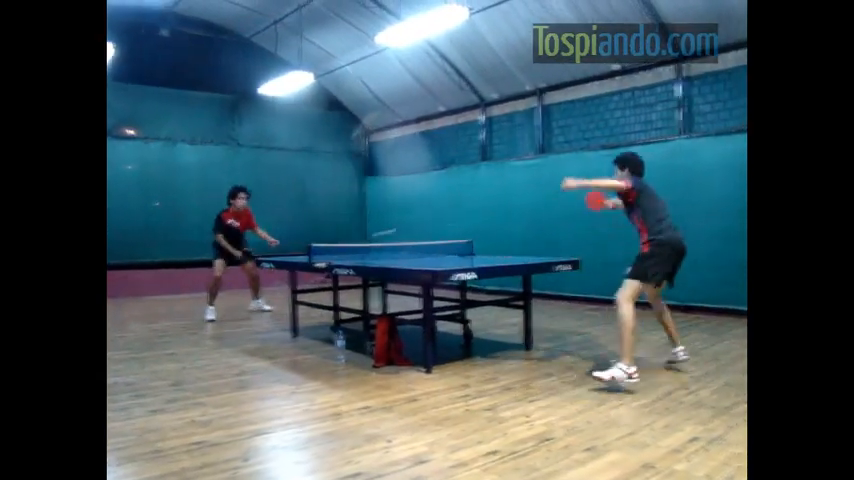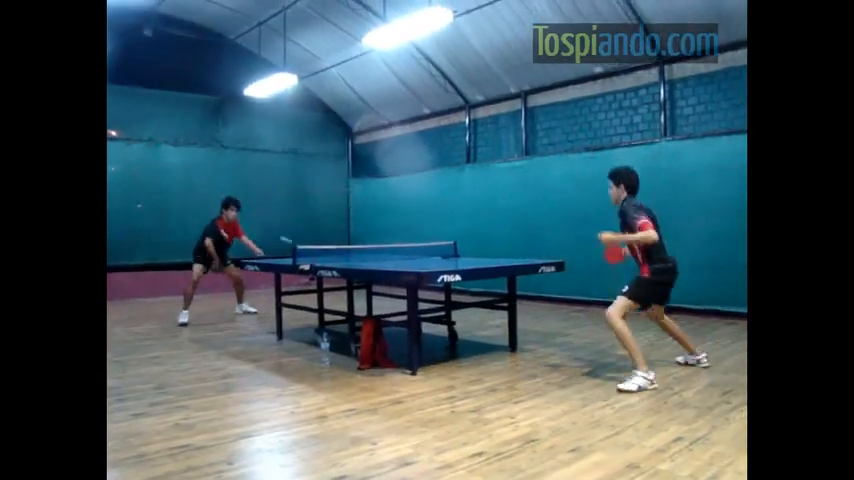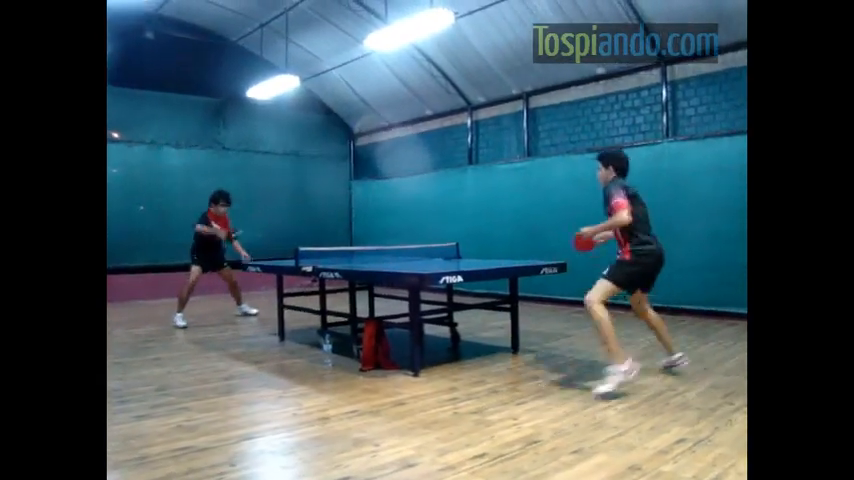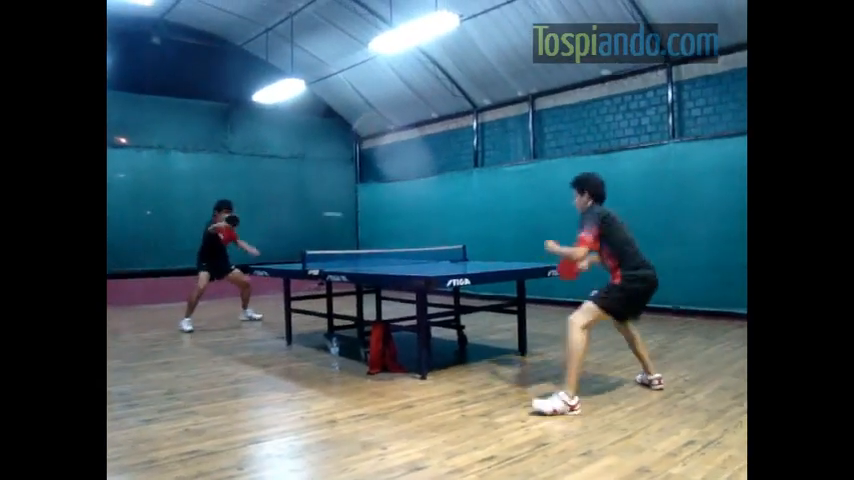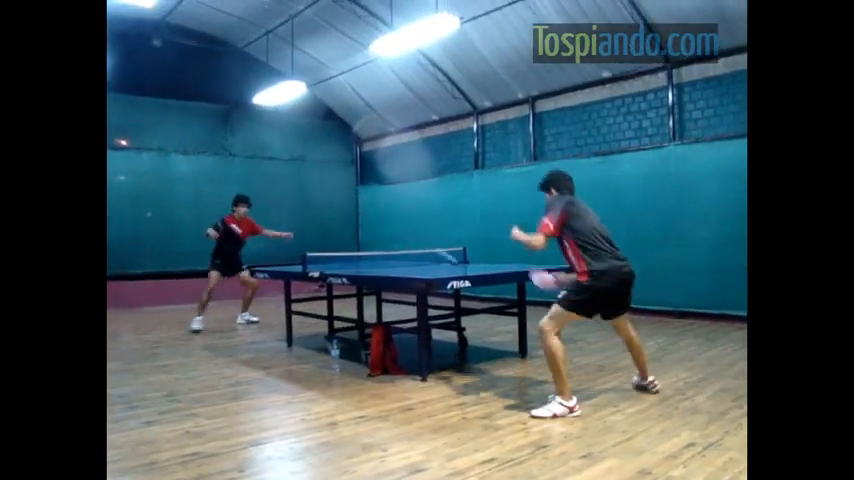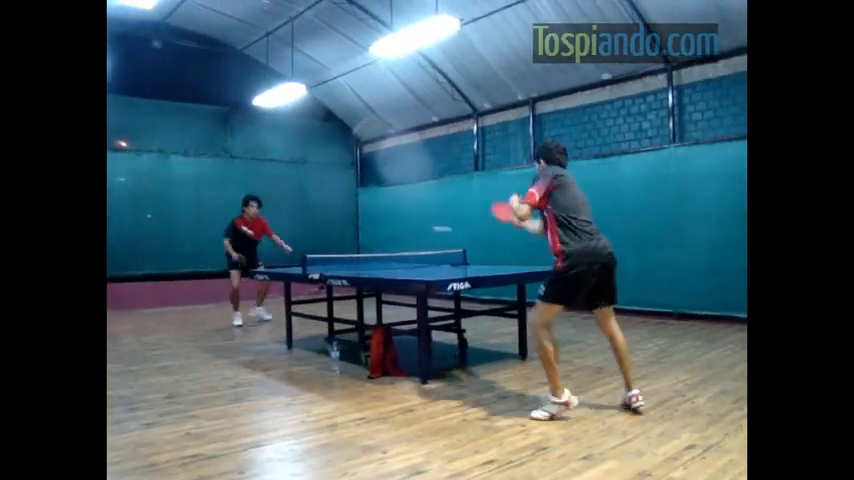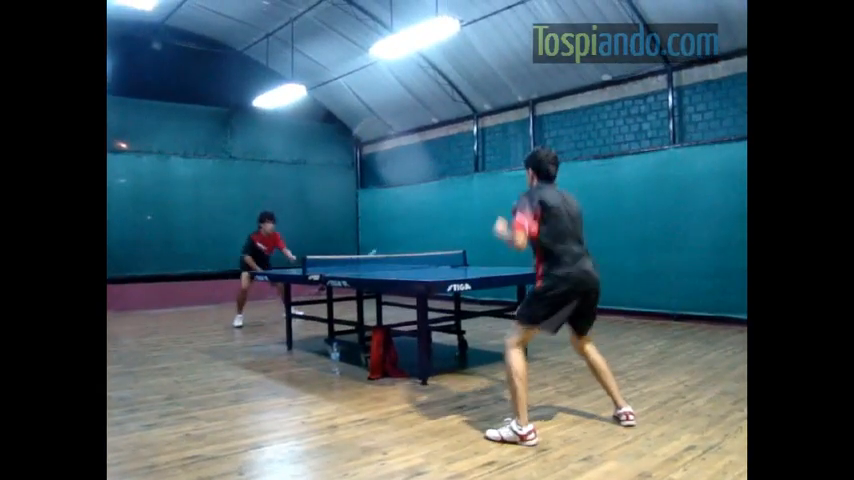
dt=0.2s
person 1, frame 1
left shoulder: (633, 184)
right shoulder: (642, 191)
left elbow: (616, 184)
right elbow: (620, 203)
left wrist: (578, 183)
right wrist: (607, 202)
left hip: (659, 245)
right hip: (674, 244)
left knee: (625, 299)
right knee: (654, 297)
left ankle: (626, 367)
right ankle: (677, 348)
person 1, frame 2
left shoulder: (630, 208)
right shoulder: (631, 208)
left elbow: (652, 237)
left wrist: (617, 239)
right wrist: (627, 247)
left hip: (654, 273)
right hip: (664, 270)
left knee: (614, 314)
right knee: (657, 317)
left ankle: (644, 373)
right ankle: (696, 355)
person 1, frame 3
left shoulder: (613, 187)
right shoulder: (624, 187)
left elbow: (623, 218)
left wrist: (593, 230)
right wrist: (604, 236)
left hip: (636, 256)
right hip: (651, 253)
left knee: (593, 300)
right knee: (641, 307)
left ankle: (621, 364)
right ankle: (674, 355)
person 1, frame 4
left shoulder: (591, 214)
right shoulder: (605, 215)
left elbow: (578, 252)
left wrist: (553, 248)
right wrist: (589, 263)
left hip: (628, 281)
right hip: (647, 279)
left knee: (577, 323)
right knee: (623, 324)
left ankle: (567, 398)
right ankle: (651, 375)
person 1, frame 5
left shoulder: (559, 203)
right shoulder: (581, 210)
left elbow: (538, 242)
left wrist: (519, 236)
right wrist: (561, 279)
left hip: (598, 277)
right hip: (622, 271)
left knee: (547, 328)
right knee: (623, 328)
left ankle: (565, 401)
right ankle: (646, 380)
person 1, frame 6
left shoulder: (547, 175)
right shoulder: (568, 183)
left elbow: (523, 213)
left wrist: (515, 204)
right wrist: (526, 224)
left hip: (576, 259)
right hip: (603, 254)
left knee: (539, 323)
right knee: (608, 325)
left ankle: (560, 395)
right ankle: (632, 393)
person 1, frame 7
left shoulder: (530, 198)
right shoulder: (570, 200)
left elbow: (521, 240)
left wrist: (502, 231)
left hip: (557, 282)
right hip: (588, 279)
left knee: (514, 344)
right knee: (584, 346)
left ankle: (522, 426)
right ankle: (623, 408)
person 2, frame 1
left shoulder: (247, 213)
right shoulder: (222, 216)
left elbow: (255, 228)
right elbow: (218, 237)
left wrist: (269, 239)
right wrist: (233, 251)
left hip: (240, 248)
right hip: (223, 250)
left knee: (254, 274)
right knee: (217, 276)
left ankle: (256, 302)
right ankle: (210, 308)
person 2, frame 2
left shoulder: (235, 224)
right shoulder: (216, 224)
left elbow: (243, 238)
right elbow: (207, 243)
left wrist: (256, 249)
right wrist: (216, 260)
left hip: (220, 255)
right hip: (203, 254)
left knee: (238, 278)
right knee: (195, 279)
left ankle: (241, 305)
right ankle: (184, 313)
person 2, frame 3
left shoulder: (224, 219)
right shoulder: (206, 216)
left elbow: (230, 236)
right elbow: (198, 228)
left wrist: (241, 251)
right wrist: (216, 232)
left hip: (217, 255)
right hip: (200, 255)
left knee: (232, 281)
right knee: (192, 282)
left ankle: (241, 307)
right ankle: (179, 315)
person 2, frame 4
left shoulder: (228, 228)
right shoulder: (213, 224)
left elbow: (237, 241)
right elbow: (210, 229)
left wrist: (250, 249)
right wrist: (220, 225)
left hip: (222, 262)
right hip: (206, 262)
left knee: (245, 282)
right knee: (201, 288)
left ankle: (246, 312)
right ankle: (186, 320)
person 2, frame 5
left shoulder: (249, 222)
right shoulder: (226, 220)
left elbow: (263, 231)
right elbow: (209, 230)
left wrist: (281, 234)
right wrist: (212, 233)
left hip: (235, 260)
right hip: (219, 259)
left knee: (253, 284)
right knee: (211, 287)
left ankle: (243, 315)
right ankle: (198, 318)
person 2, frame 6
left shoulder: (261, 222)
right shoulder: (236, 223)
left elbow: (272, 235)
right elbow: (226, 241)
left wrist: (284, 245)
right wrist: (232, 253)
left hip: (251, 257)
right hip: (236, 258)
left knee: (265, 282)
right knee: (235, 286)
left ankle: (258, 309)
right ankle: (237, 314)
person 2, frame 7
left shoulder: (275, 236)
right shoulder: (253, 238)
left elbow: (284, 249)
right elbow: (246, 257)
left wrist: (291, 256)
right wrist: (258, 271)
left hip: (264, 264)
right hip: (249, 265)
left knee: (282, 284)
right knee: (244, 287)
right ankle: (239, 316)
